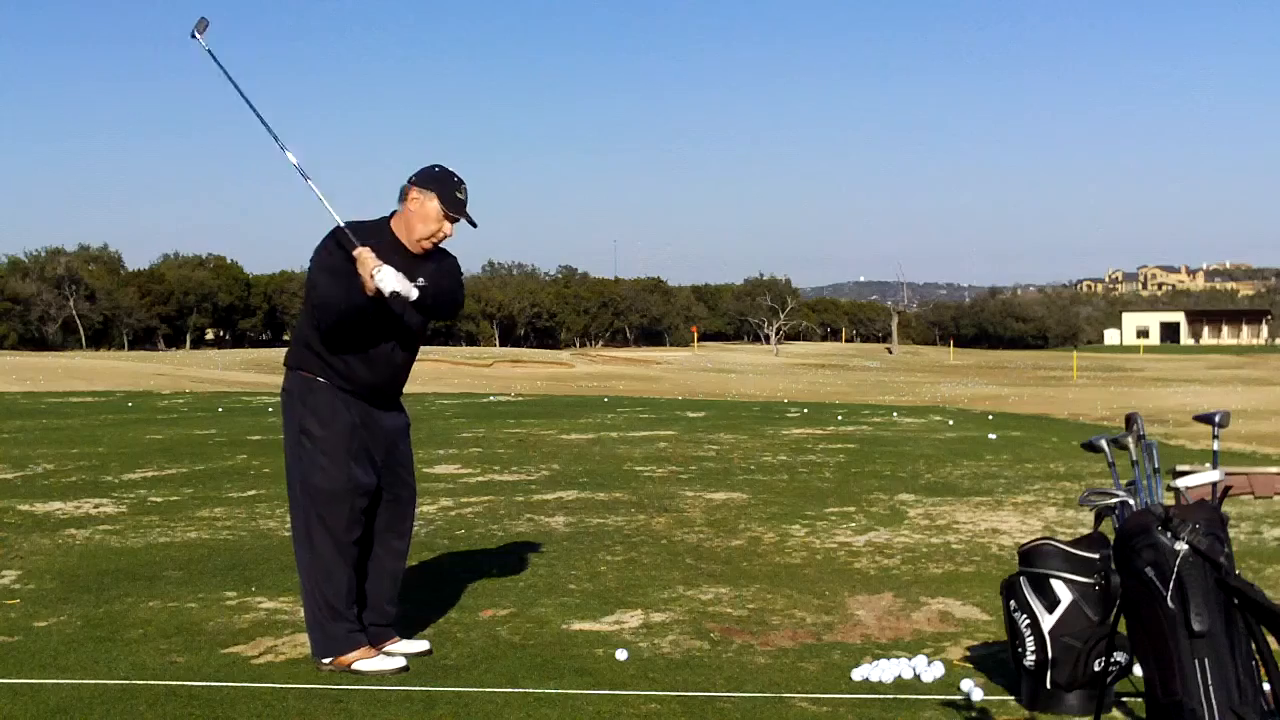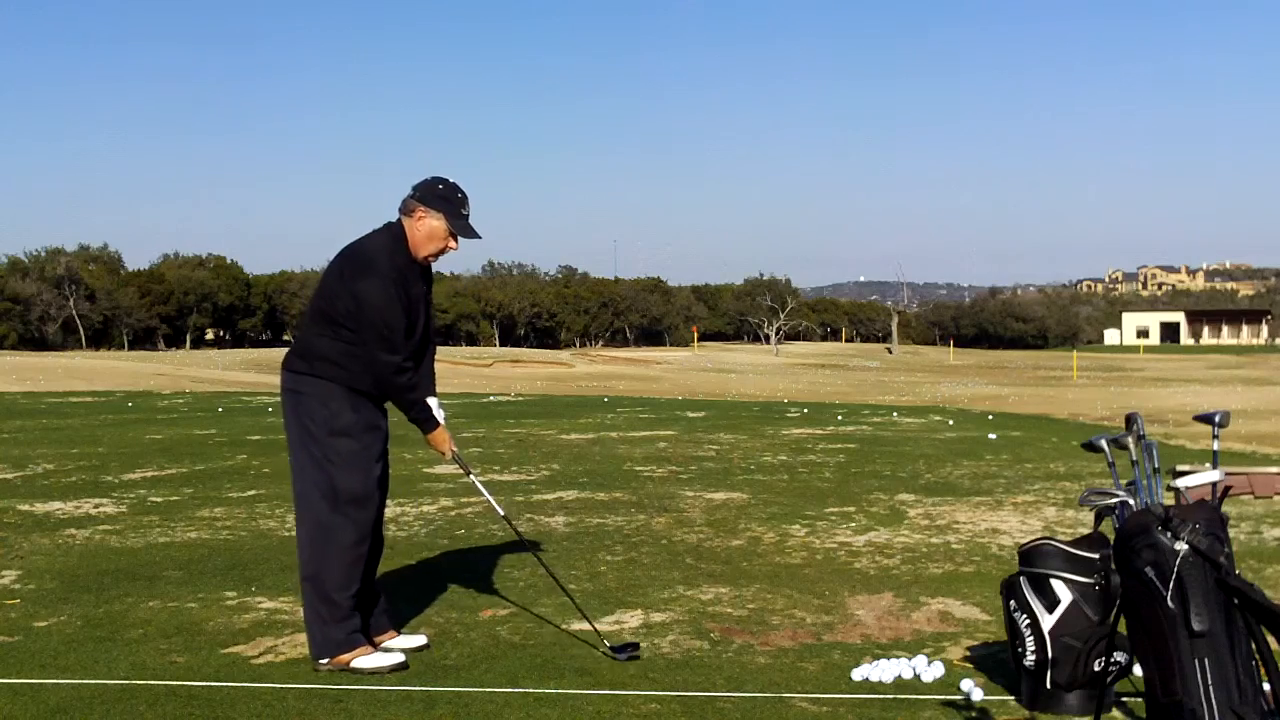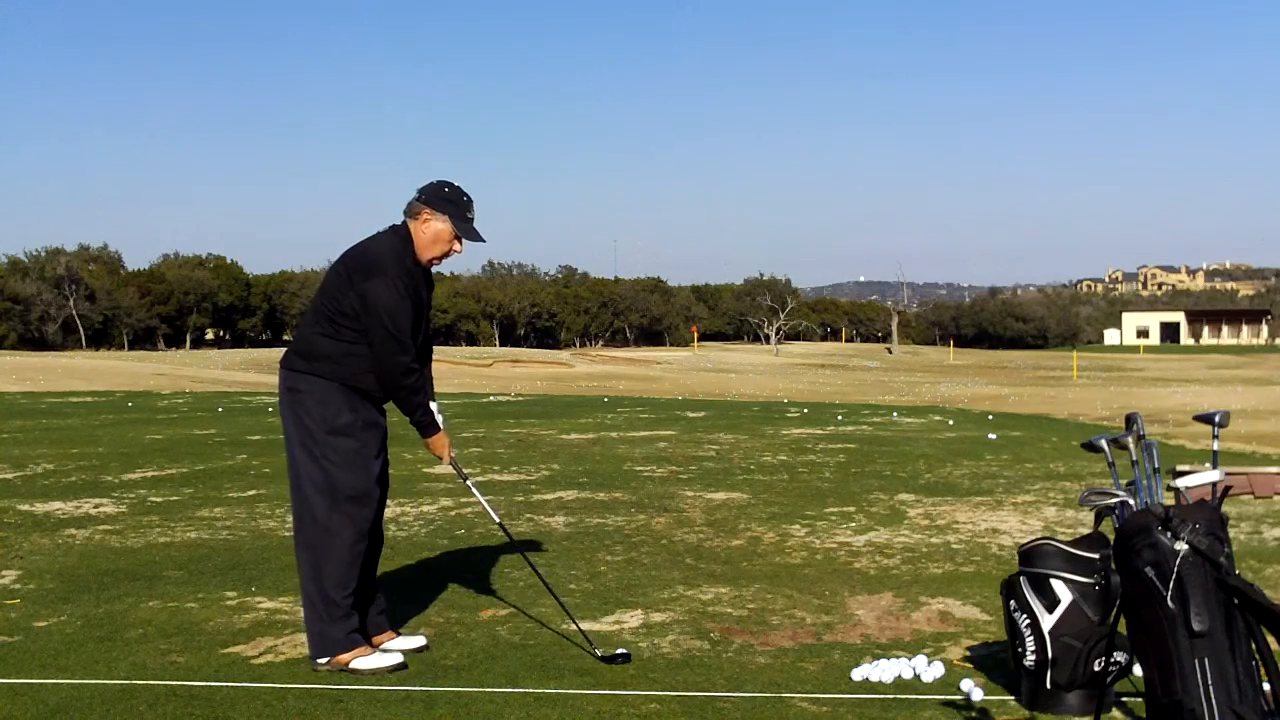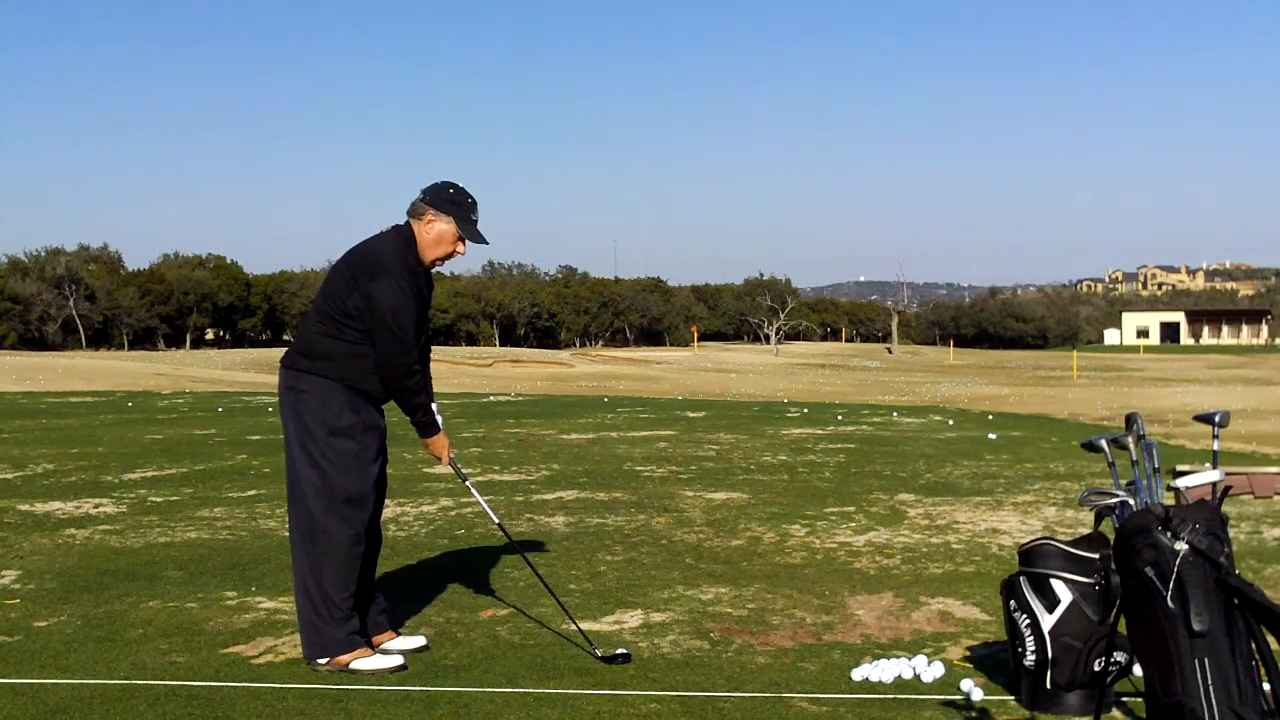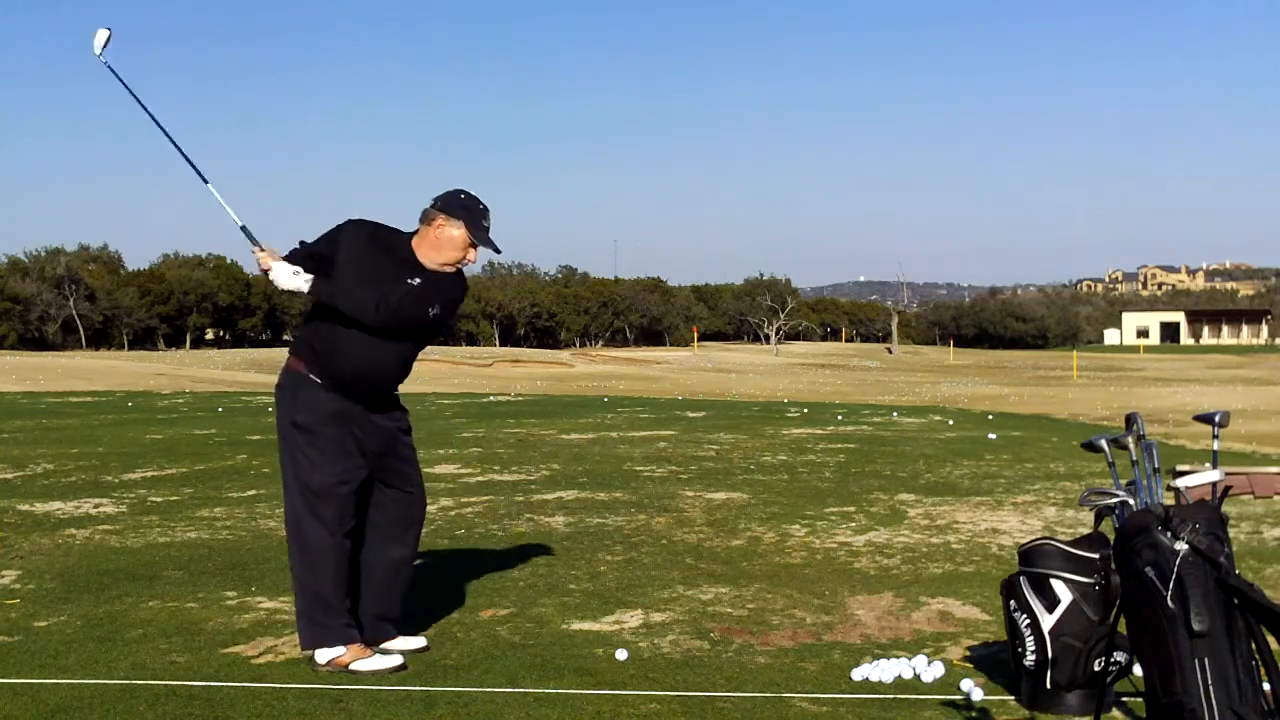
dt=1s
person 1, frame 1
left shoulder: (440, 264)
right shoulder: (346, 244)
left elbow: (448, 304)
right elbow: (325, 319)
left wrist: (405, 290)
right wrist: (367, 292)
left hip: (384, 404)
right hip: (323, 395)
left knee: (392, 512)
right knee: (333, 513)
left ankle: (376, 630)
right ankle: (339, 644)
person 1, frame 2
left shoulder: (415, 267)
right shoulder: (373, 264)
left elbow: (420, 342)
right elbow: (388, 359)
left wrist: (430, 400)
right wrist: (428, 425)
left hip: (357, 397)
right hip: (324, 393)
left knee: (365, 508)
right knee: (340, 507)
left ankle: (369, 625)
right ankle: (336, 642)
person 1, frame 3
left shoulder: (413, 270)
right shoulder: (381, 263)
left elbow: (415, 351)
right elbow: (393, 358)
left wrist: (432, 410)
right wrist: (429, 427)
left hip: (355, 396)
right hip: (323, 392)
left knee: (365, 508)
right knee: (339, 508)
left ankle: (367, 626)
right ankle: (335, 641)
person 1, frame 4
left shoulder: (411, 268)
right shoulder: (386, 264)
left elbow: (413, 352)
right elbow: (396, 359)
left wrist: (431, 412)
right wrist: (428, 428)
left hip: (353, 397)
right hip: (323, 394)
left knee: (361, 512)
right knee: (334, 513)
left ankle: (370, 626)
right ankle: (333, 643)
person 1, frame 5
left shoulder: (450, 286)
right shoulder: (360, 236)
left elbow: (381, 309)
right elbow: (306, 261)
left wrist: (301, 280)
right wrist: (281, 265)
left hip: (378, 408)
right hip: (313, 396)
left knee: (399, 510)
right knee: (326, 513)
left ankle: (375, 628)
right ankle: (333, 640)
